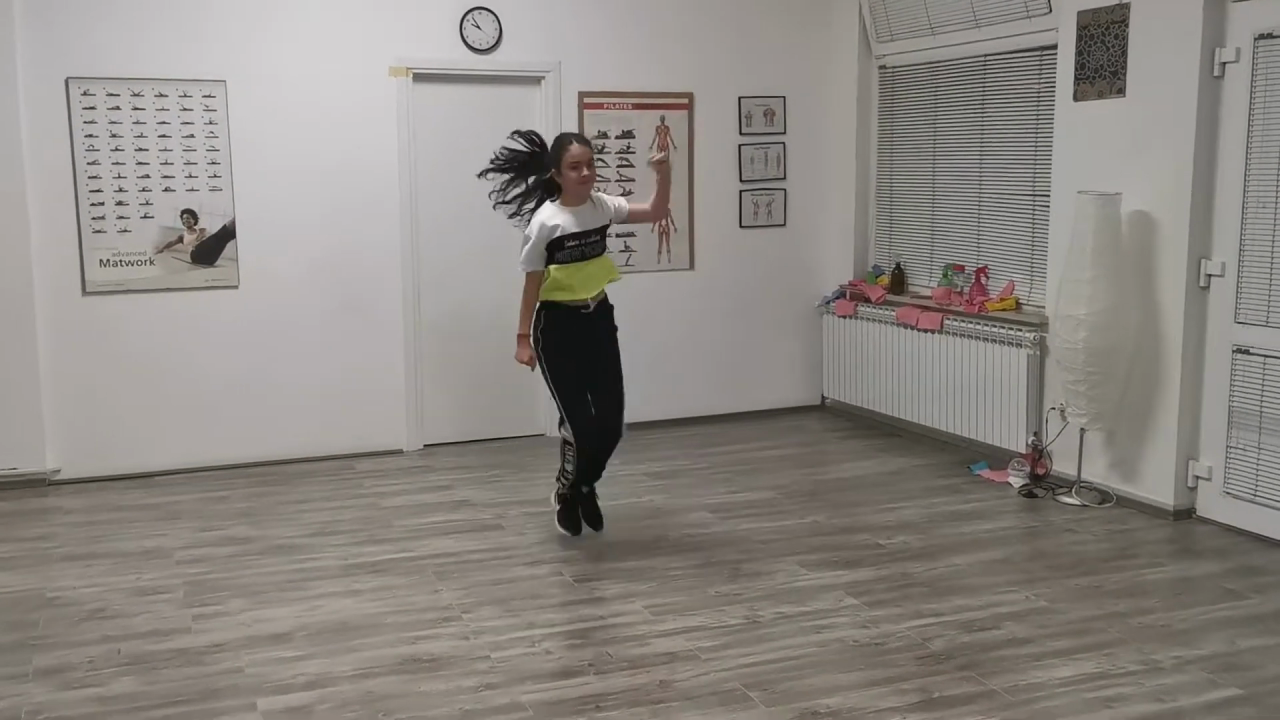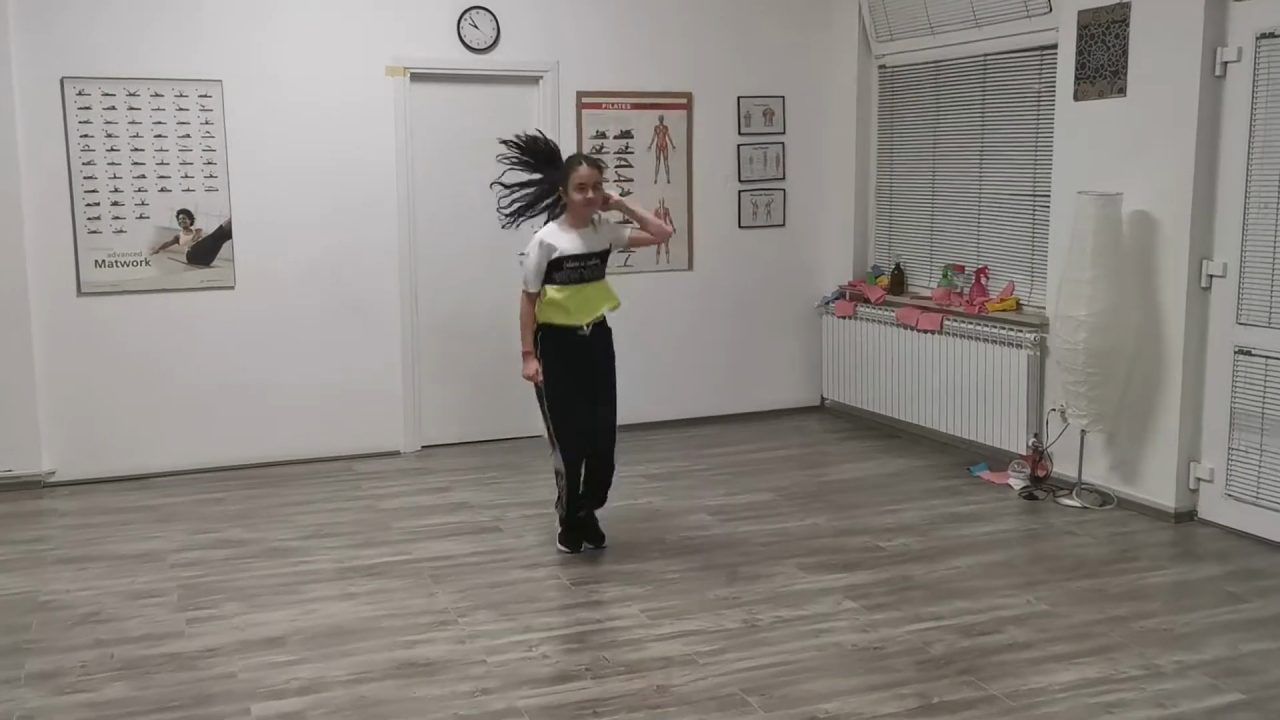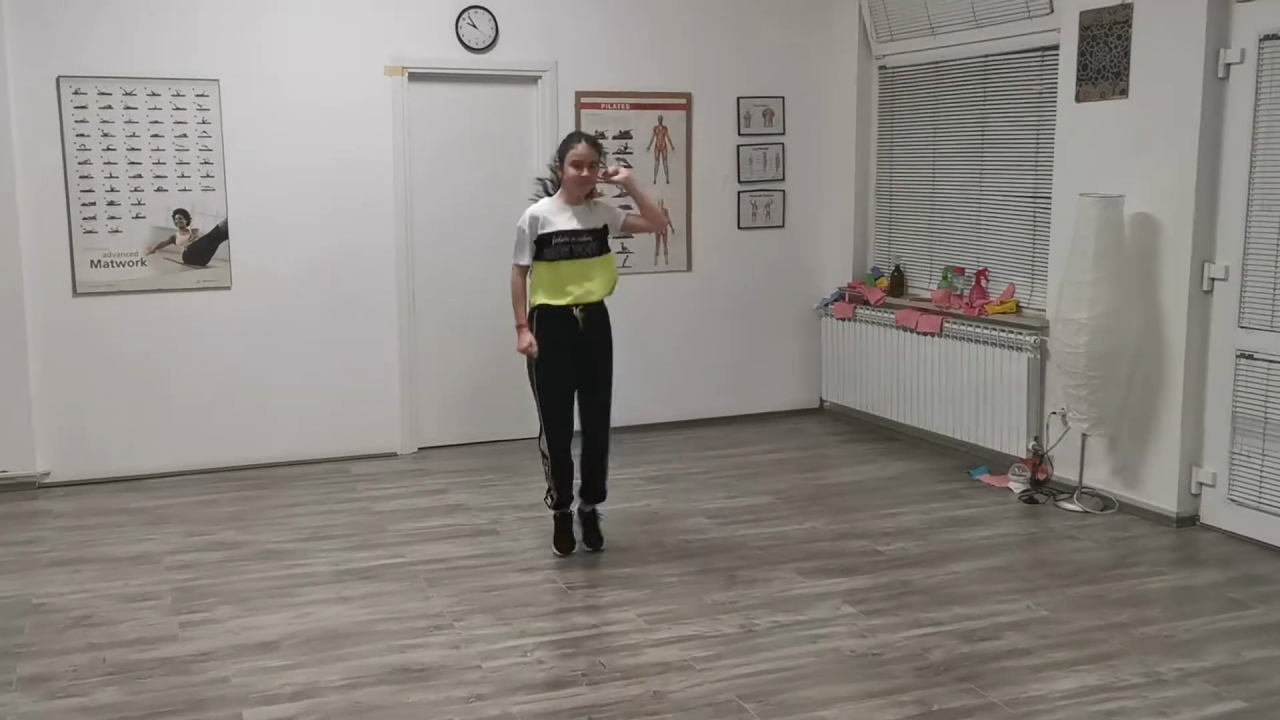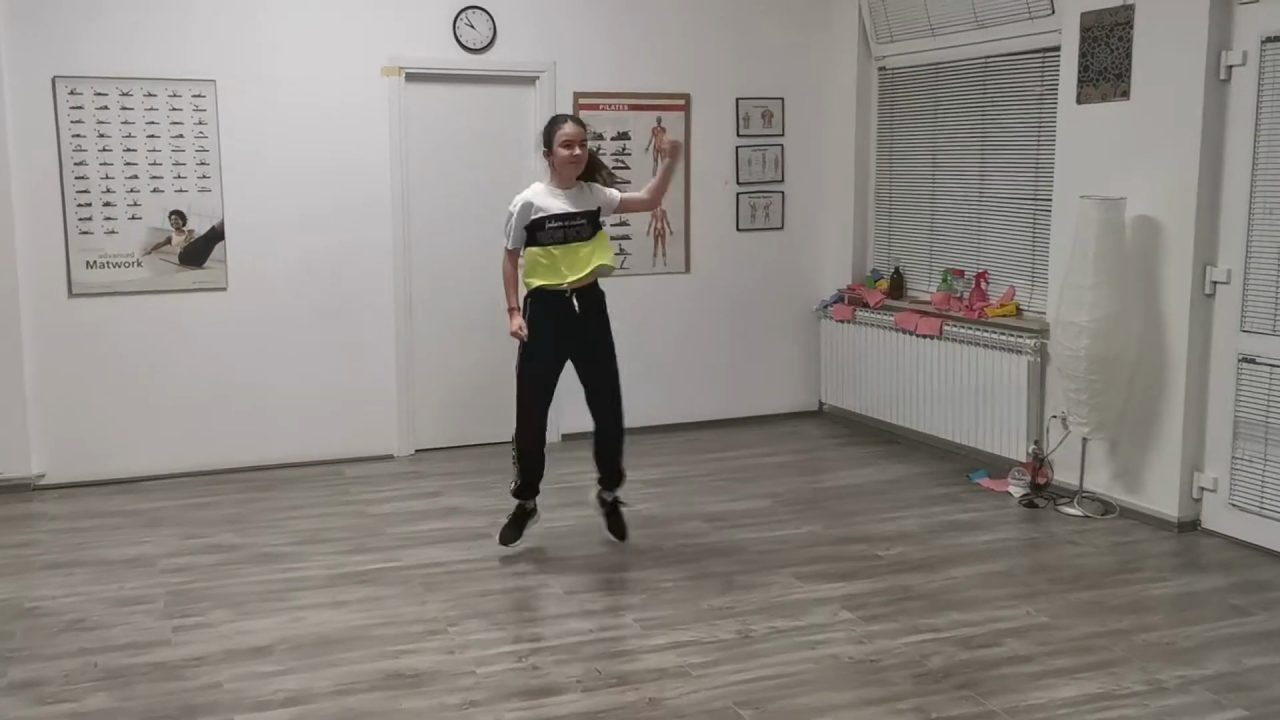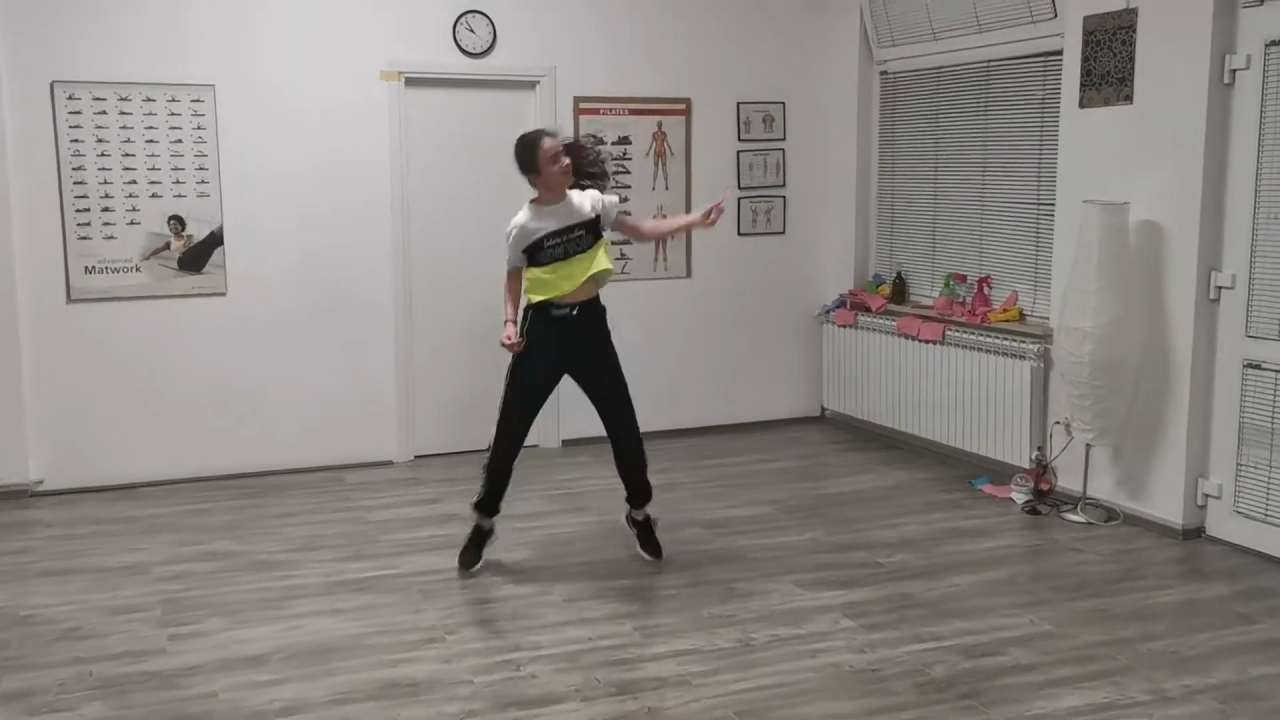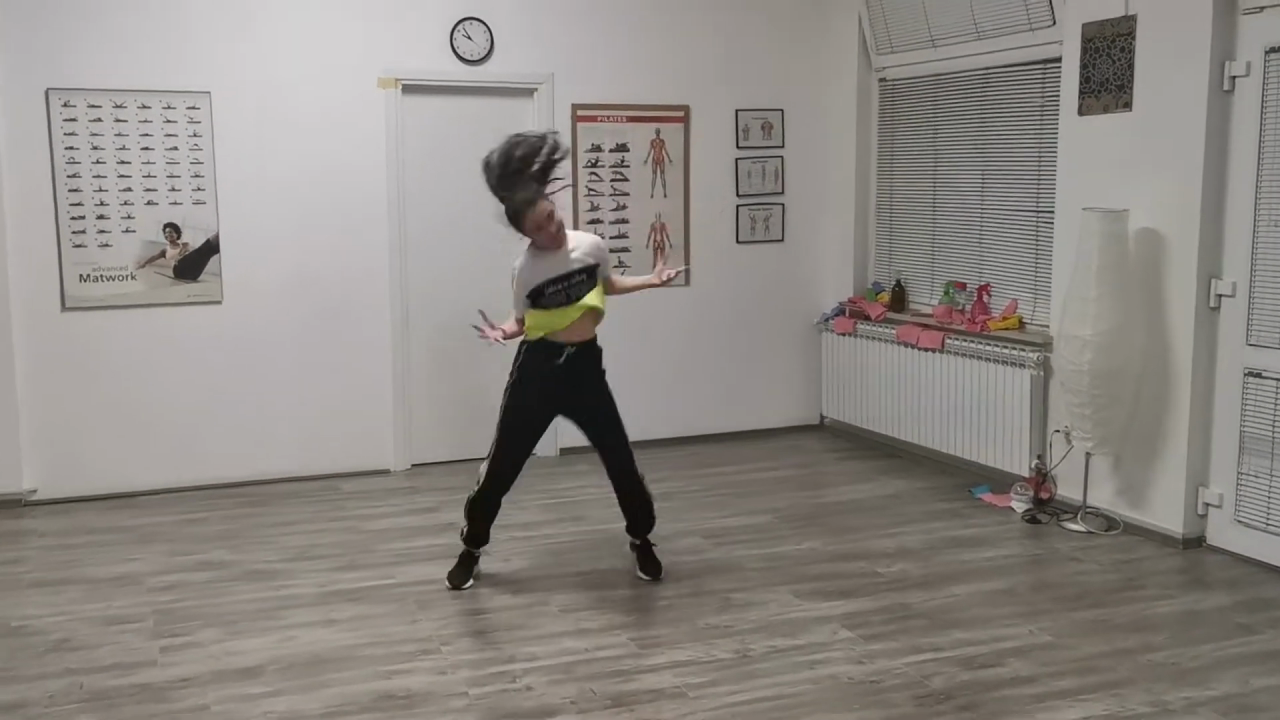
dt=0.1s
person 1, frame 1
left shoulder: (602, 205)
right shoulder: (544, 221)
left elbow: (657, 210)
right elbow: (529, 282)
left wrist: (663, 175)
right wrist: (523, 338)
left hip: (598, 318)
right hip: (555, 324)
left knee: (611, 418)
right knee: (578, 418)
left ankle: (583, 486)
right ankle: (567, 492)
person 1, frame 2
left shoulder: (606, 229)
right shoulder: (546, 240)
left elbow: (662, 235)
right elbow: (529, 300)
left wrist: (624, 205)
right wrist: (528, 355)
left hip: (597, 340)
right hip: (555, 344)
left knee: (602, 440)
right knee: (569, 440)
left ankle: (586, 512)
right ankle: (569, 518)
person 1, frame 3
left shoulder: (603, 213)
right shoulder: (537, 217)
left elbow: (655, 222)
right elbow: (519, 275)
left wrist: (631, 186)
right wrist: (523, 328)
left hip: (593, 323)
right hip: (551, 325)
left knee: (597, 426)
right knee: (556, 429)
left ankle: (589, 506)
right ankle: (561, 510)
person 1, frame 4
left shoulder: (596, 194)
right shoulder: (528, 202)
left elbow: (650, 201)
right elbow: (511, 259)
left wrist: (670, 164)
right wrist: (514, 311)
left hip: (590, 306)
right hip: (545, 310)
left knee: (608, 410)
right knee: (531, 414)
left ankle: (609, 495)
right ankle: (525, 502)
person 1, frame 5
left shoulder: (593, 202)
right shoulder: (524, 226)
left elbow: (641, 231)
right elbow: (513, 277)
left wrist: (692, 221)
right wrist: (509, 322)
left hip: (589, 330)
right hip: (545, 333)
left knee: (623, 428)
right knee: (509, 435)
left ankle: (639, 514)
right ankle: (482, 523)
person 1, frame 6
left shoulder: (591, 245)
right shoulder: (526, 268)
right elbow: (524, 316)
left wrist: (651, 280)
right wrist: (507, 330)
left hip: (584, 362)
right hip: (539, 366)
left knee: (621, 460)
right knee: (503, 465)
left ankle: (641, 539)
right ankle: (471, 546)
